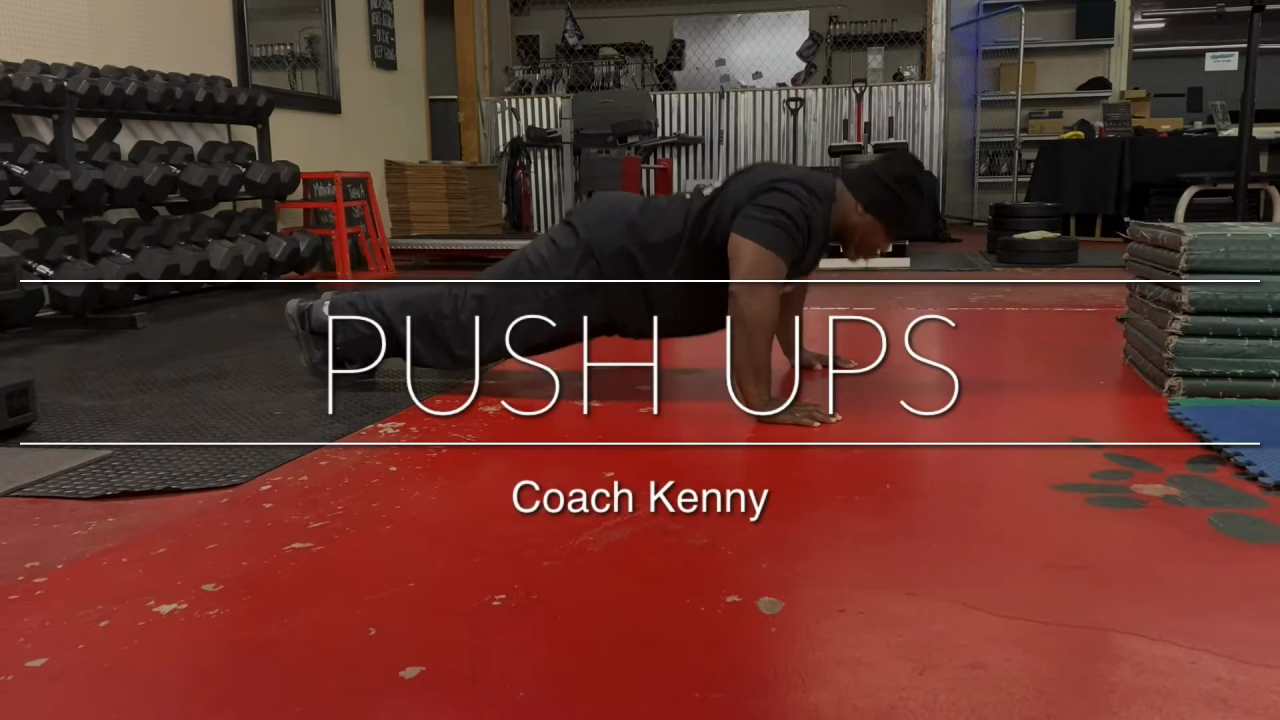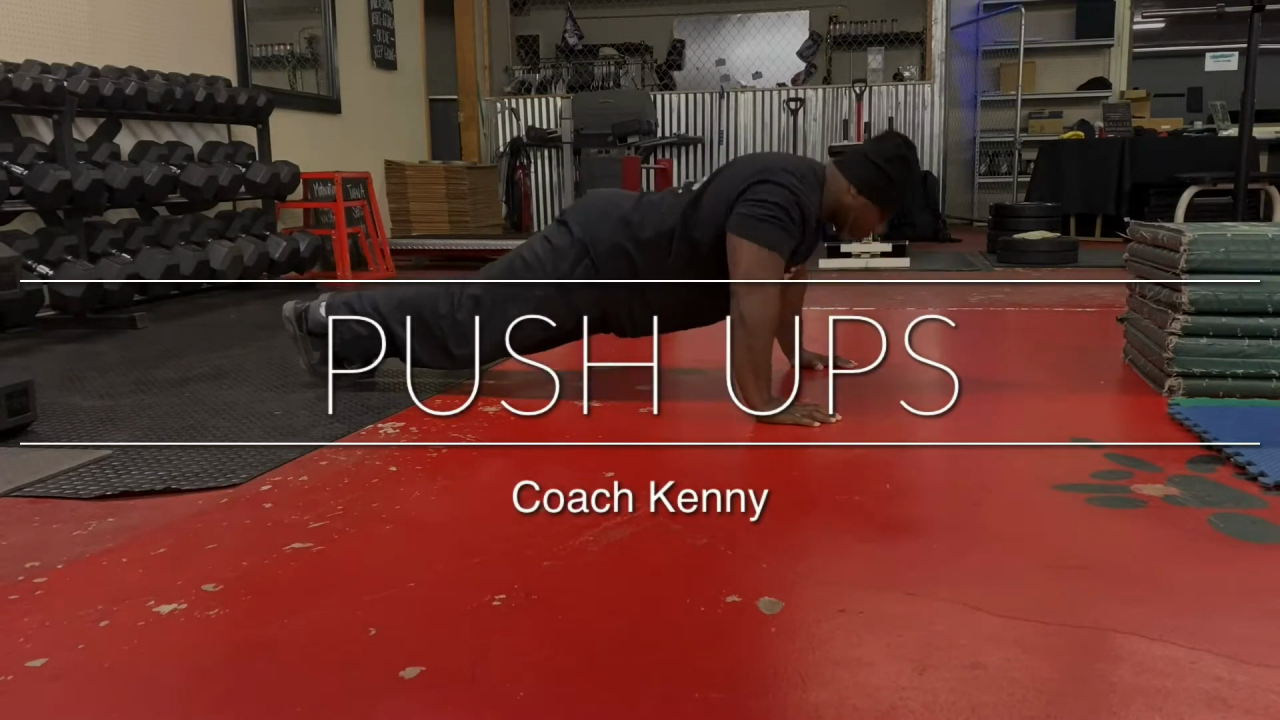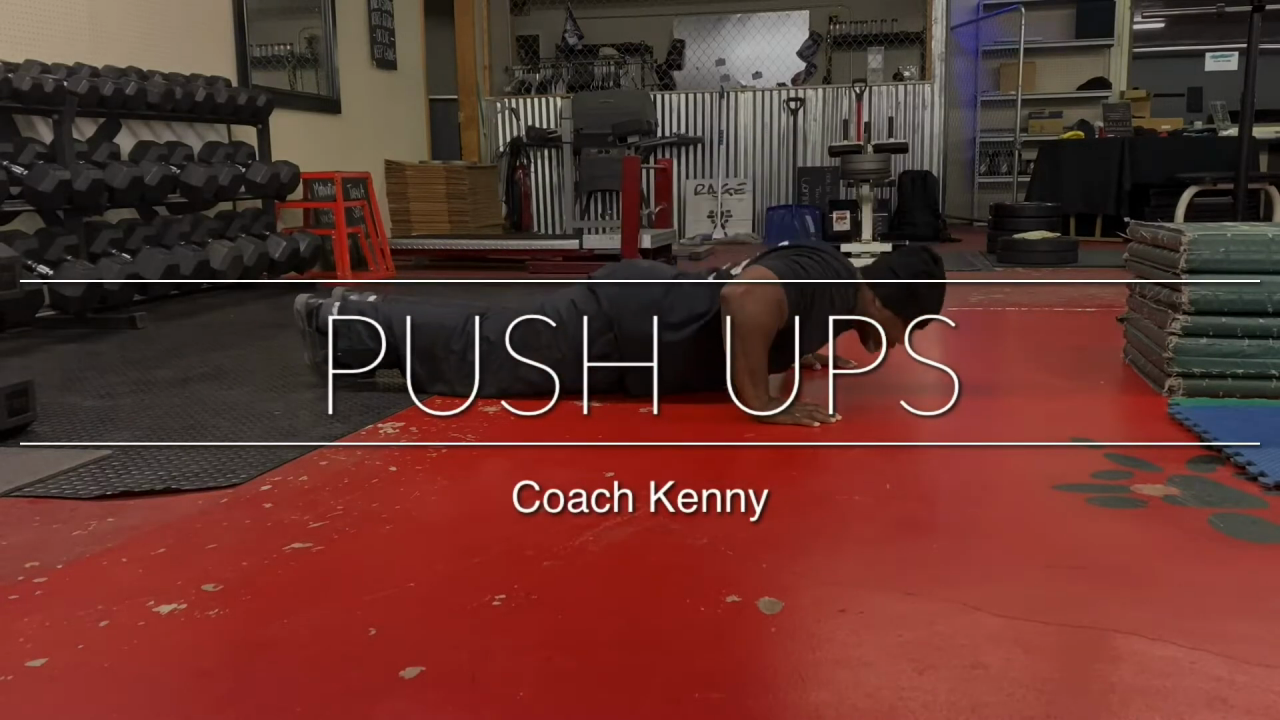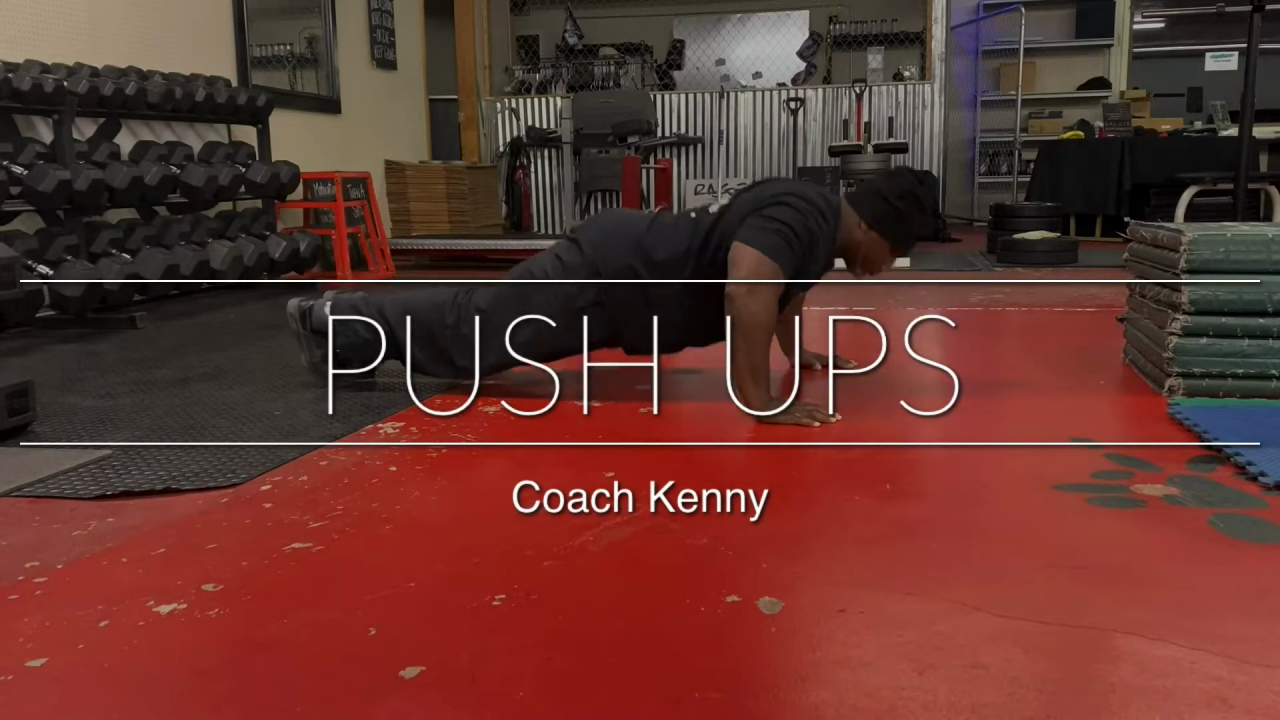
dt=0.5s
person 1, frame 1
left shoulder: (817, 202)
right shoulder: (800, 203)
left elbow: (778, 277)
right elbow: (749, 288)
left wrist: (796, 349)
right wrist: (759, 398)
left hip: (622, 256)
right hip: (600, 264)
left knee: (476, 315)
right knee: (465, 324)
left ankle: (347, 313)
right ankle: (331, 319)
person 1, frame 2
left shoulder: (812, 194)
right shoulder: (789, 194)
left elbow: (788, 275)
right elbow: (751, 289)
left wrist: (796, 350)
right wrist: (762, 401)
left hip: (615, 255)
right hip: (595, 258)
left knee: (474, 314)
right knee: (462, 324)
left ankle: (346, 320)
right ankle: (325, 319)
person 1, frame 3
left shoulder: (831, 278)
right shoulder: (827, 285)
right elbow: (742, 296)
left wrist: (791, 354)
right wrist: (758, 399)
left hip: (640, 306)
right hip: (616, 331)
left knee: (493, 336)
right knee: (473, 351)
left ankle: (363, 312)
right ankle: (336, 320)
person 1, frame 4
left shoulder: (821, 219)
right shoulder: (798, 220)
left elbow: (785, 285)
right elbow: (747, 293)
left wrist: (796, 352)
right wrist: (757, 399)
left hip: (625, 269)
right hip: (604, 276)
left knee: (484, 323)
right knee: (468, 330)
left ankle: (351, 318)
right ankle: (330, 322)
